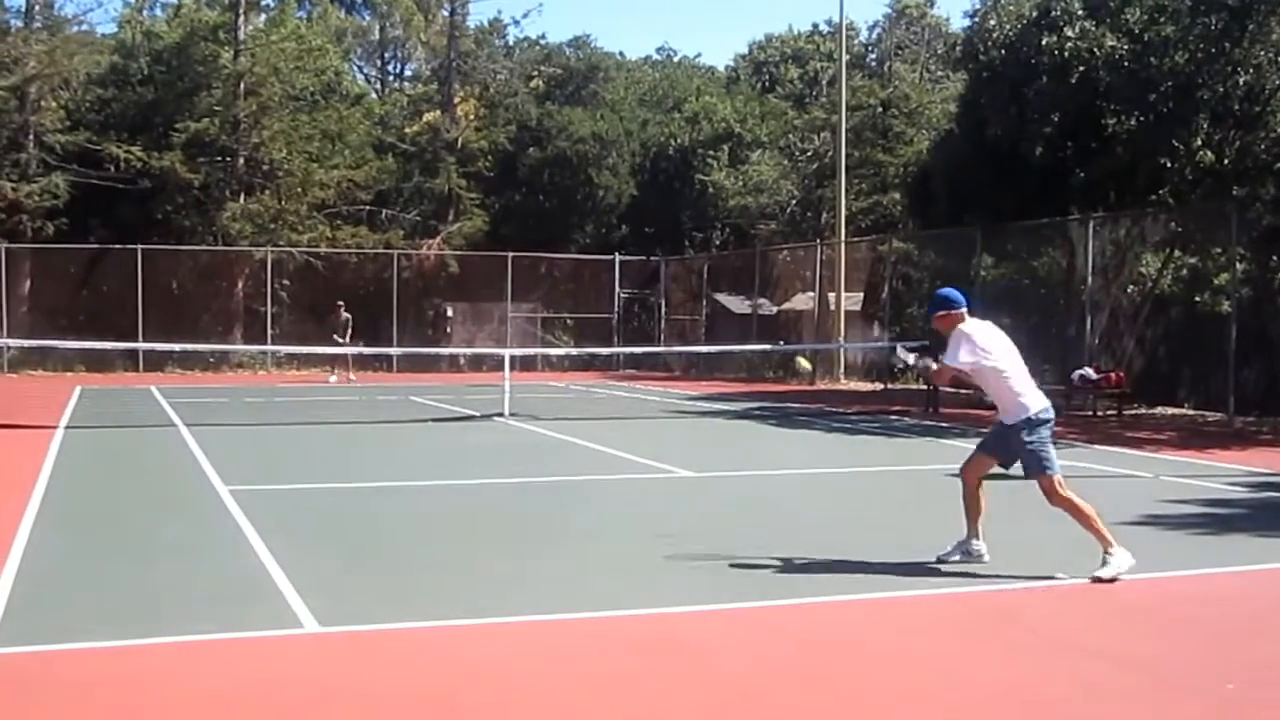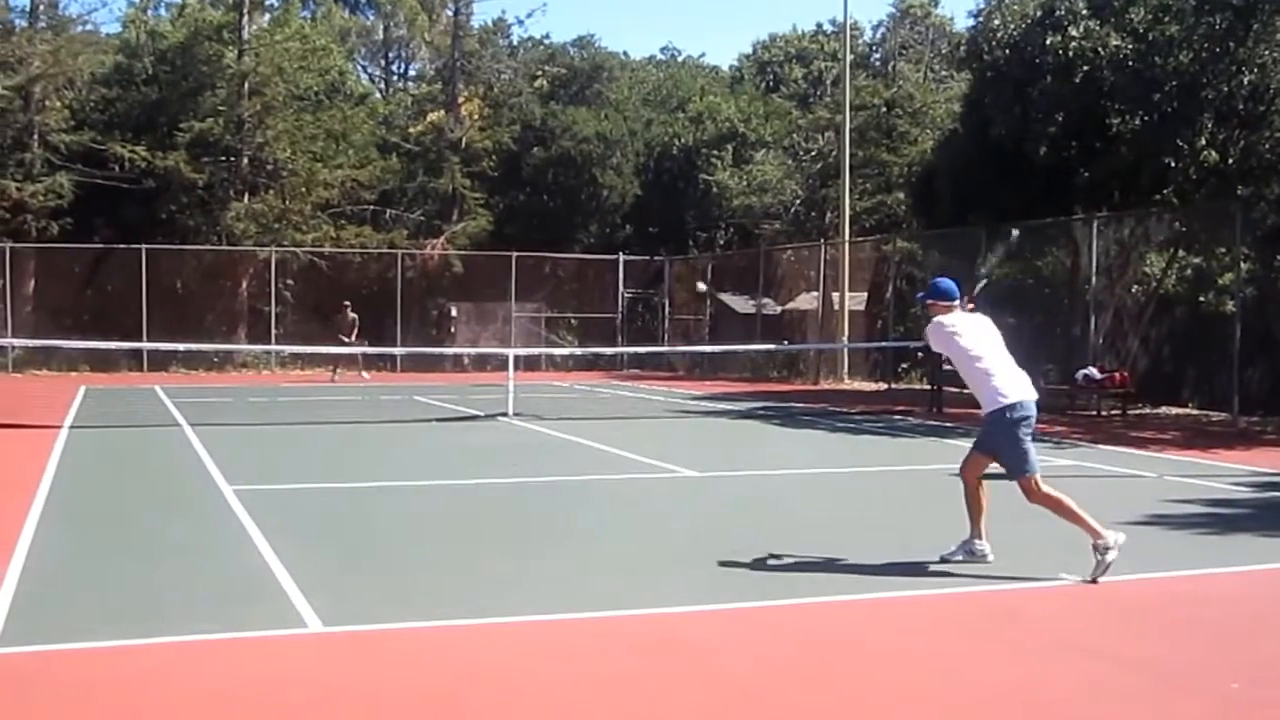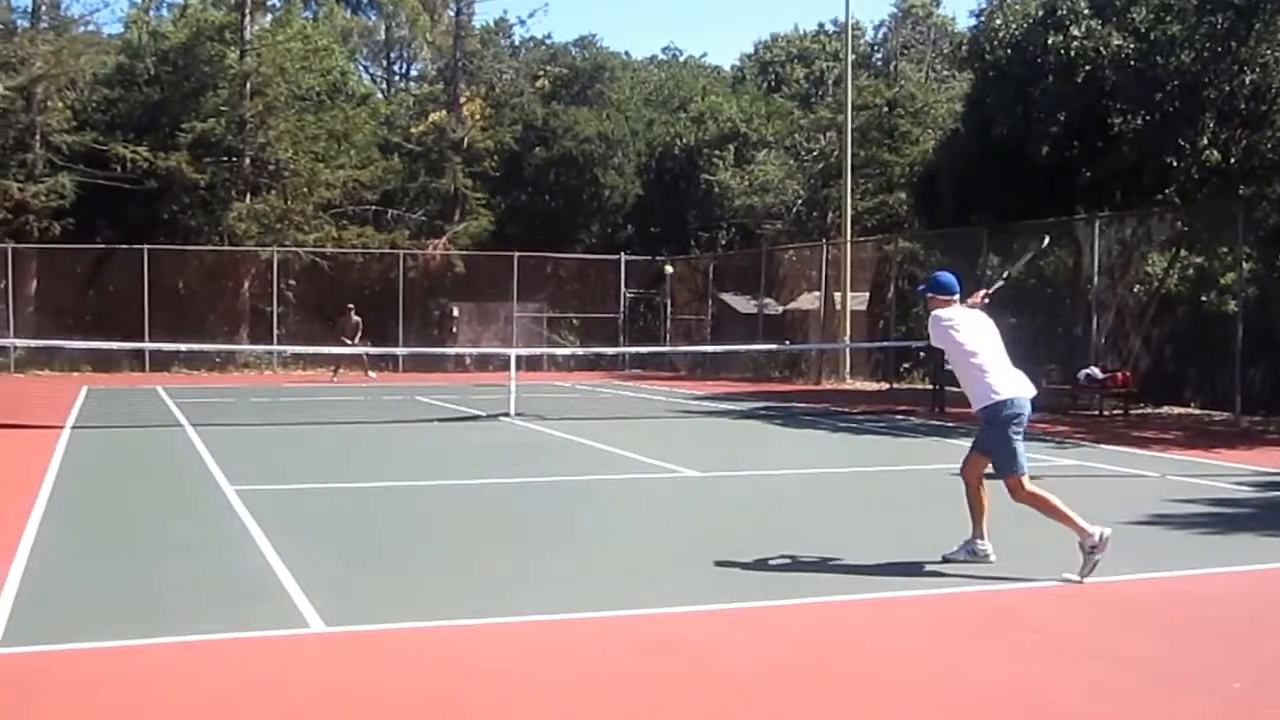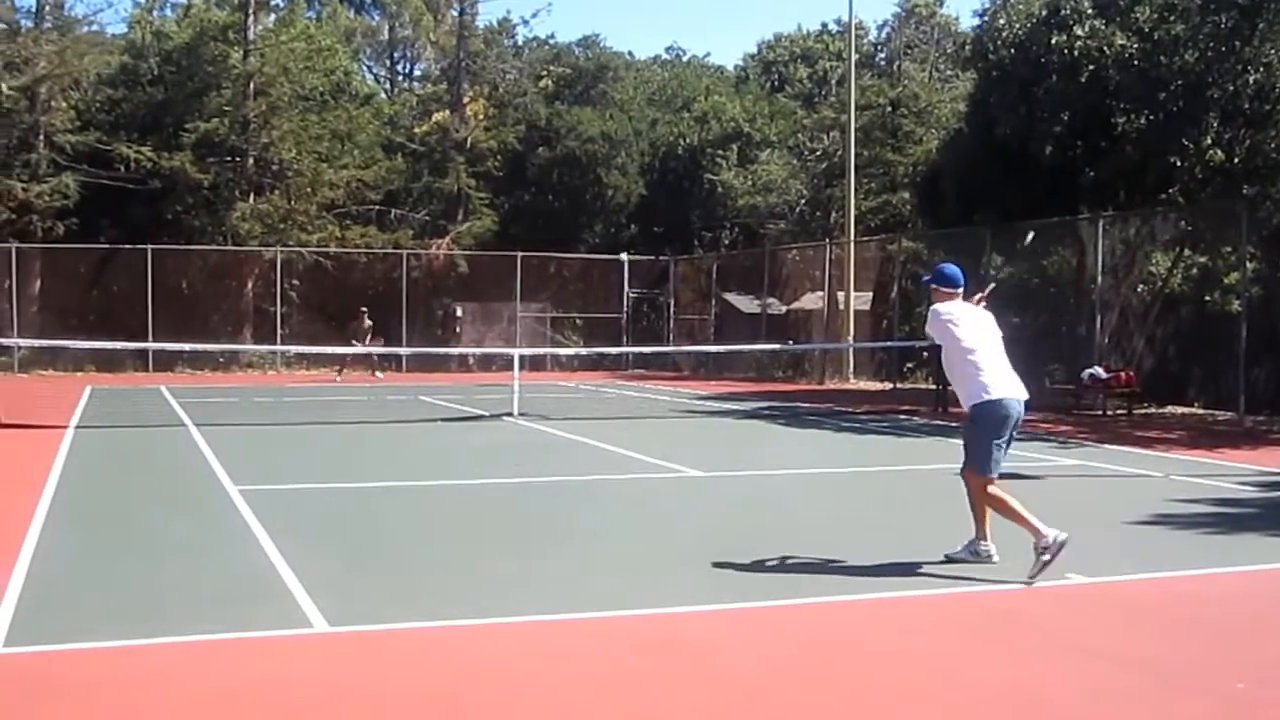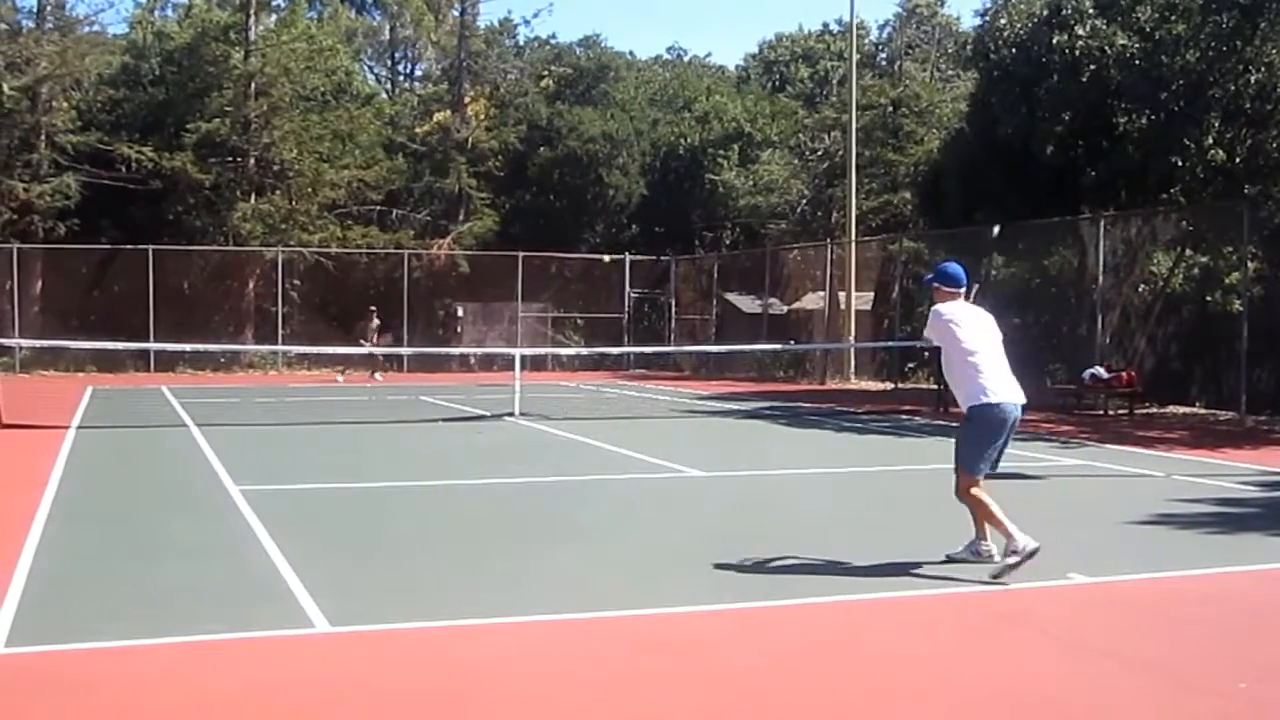
dt=0.1s
person 1, frame 1
left shoulder: (965, 333)
right shoulder: (983, 328)
left elbow: (944, 378)
left wrist: (928, 368)
left hip: (1030, 416)
right hip: (1014, 419)
left knee: (1054, 491)
right knee: (970, 472)
left ankle: (1116, 552)
right ankle: (973, 544)
person 1, frame 2
left shoulder: (939, 325)
right shoulder: (979, 320)
left hip: (1008, 409)
right hip: (1010, 406)
left knee: (1034, 490)
right knee: (969, 472)
left ankle: (1104, 539)
right ankle: (977, 543)
person 1, frame 3
left shoulder: (939, 319)
right shoulder: (980, 317)
left hip: (1000, 406)
right hip: (1018, 399)
left knee: (1018, 487)
right knee: (970, 472)
left ankle: (1089, 534)
right ankle: (978, 543)
person 1, frame 4
left shoulder: (939, 312)
right shoulder: (982, 315)
left hip: (990, 404)
right hip: (1011, 399)
left knee: (984, 488)
right knee: (970, 474)
left ankle: (1046, 537)
right ankle: (982, 543)
person 1, frame 5
left shoulder: (941, 313)
right shoulder: (982, 316)
left elbow: (932, 339)
left hip: (987, 407)
right hip: (1011, 403)
left knee: (966, 487)
right knee: (974, 477)
left ankle: (1017, 541)
right ankle: (983, 543)
